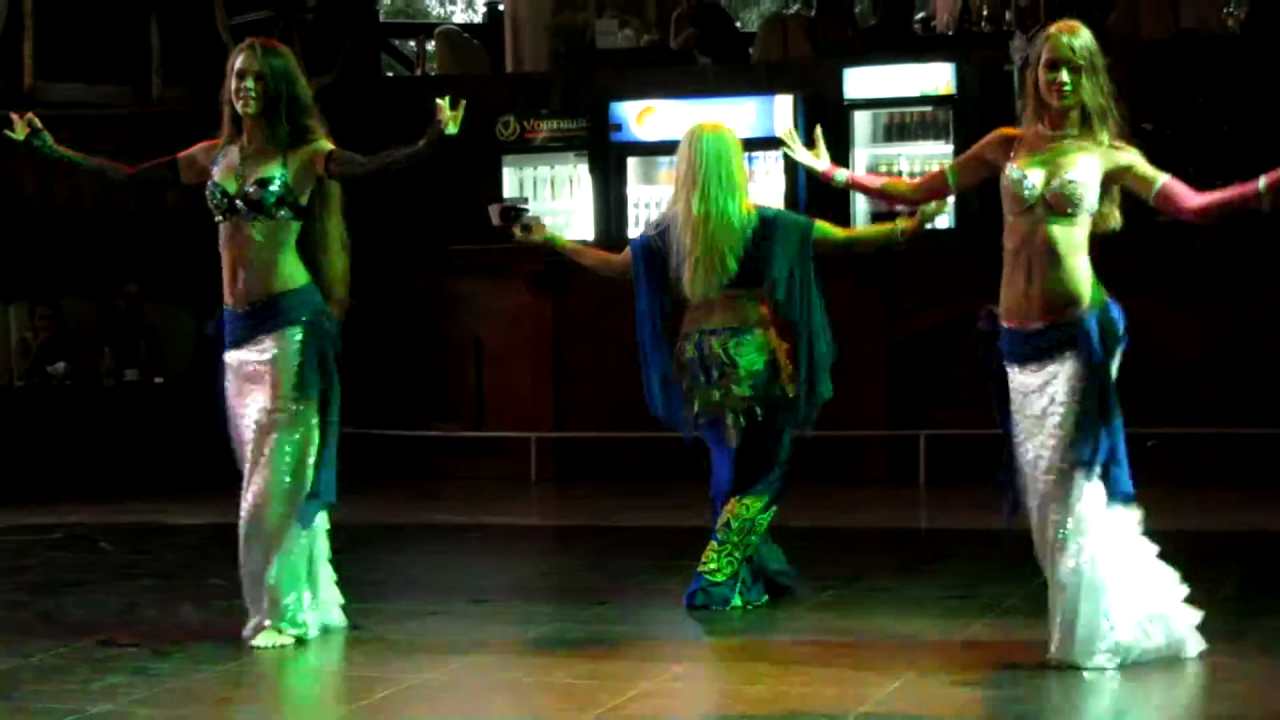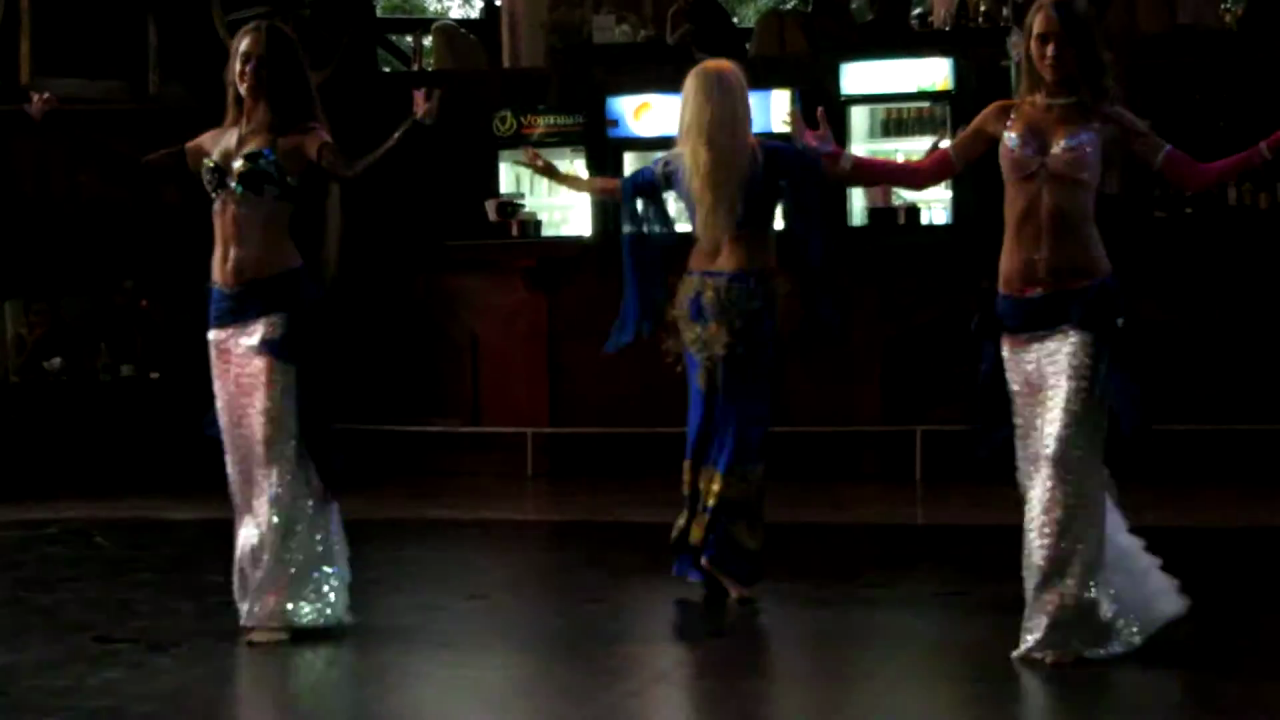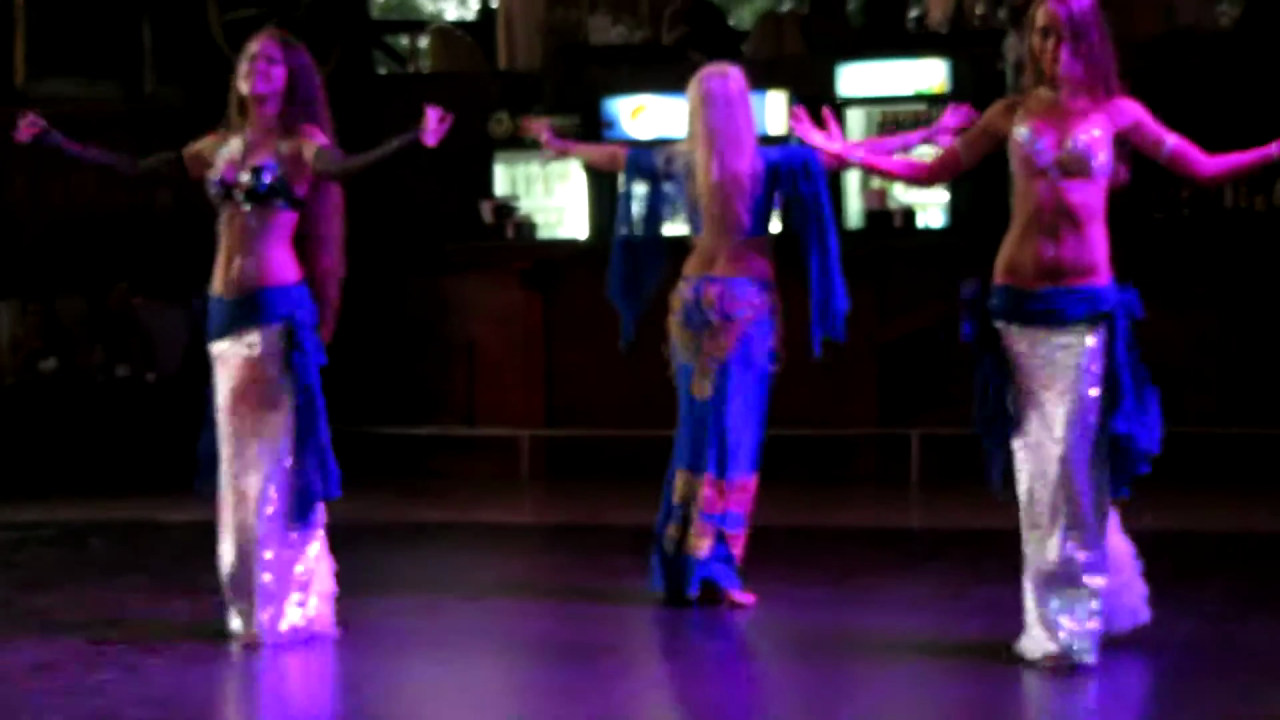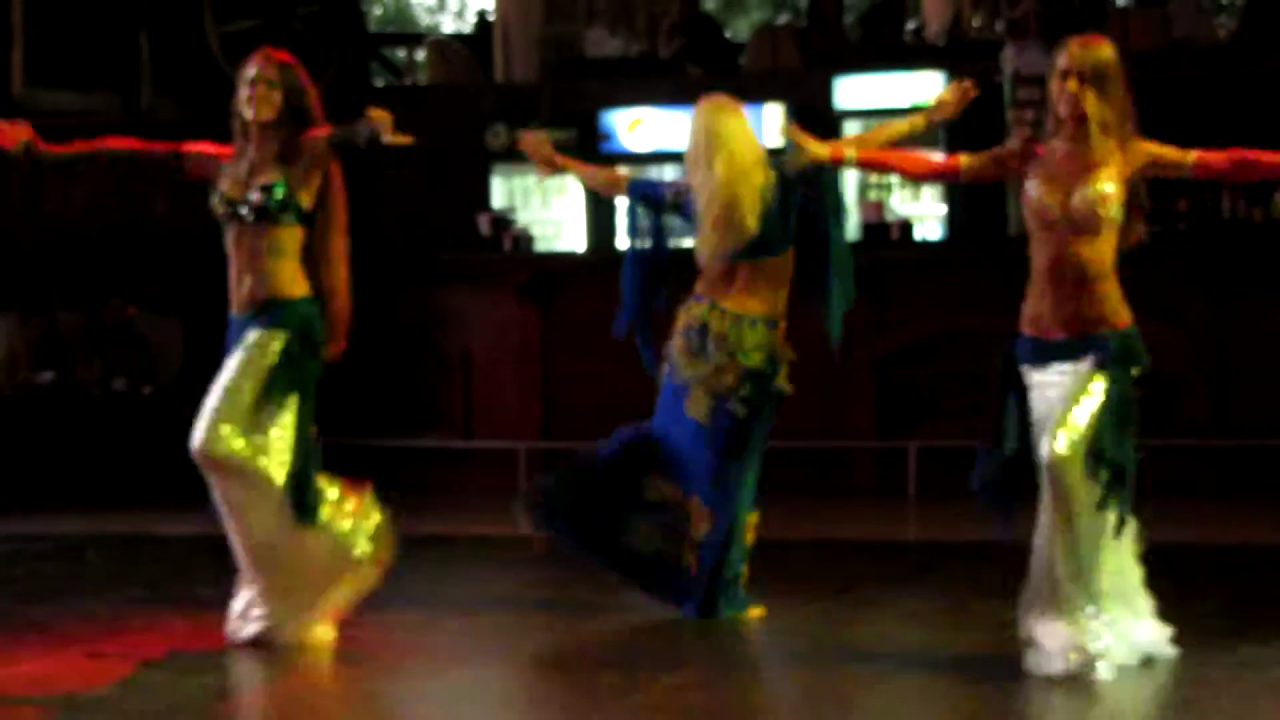
dt=0.4s
person 1, frame 1
left shoulder: (1108, 153)
right shoulder: (1004, 144)
left elbow: (1189, 204)
right elbow: (917, 194)
right wrist: (835, 173)
left hip: (1082, 331)
right hip: (1021, 342)
left knee: (1071, 480)
right knee: (1048, 488)
left ankle: (1089, 631)
right ankle: (1086, 620)
person 1, frame 2
left shoulder: (1106, 120)
right shoulder: (1003, 116)
left elbow: (1192, 176)
right elbow: (923, 173)
right wrist: (840, 159)
left hip: (1082, 305)
right hip: (1017, 310)
left knee: (1064, 457)
right knee: (1041, 460)
left ankle: (1063, 622)
right ankle: (1095, 603)
person 1, frame 3
left shoulder: (1118, 112)
right shoulder: (1011, 112)
left elbow: (1202, 167)
right elbow: (931, 172)
right wrist: (848, 153)
left hip: (1087, 302)
right hip: (1016, 301)
left knee: (1075, 456)
right knee: (1037, 458)
left ankle: (1077, 617)
right ankle: (1052, 619)
person 1, frame 4
left shoulder: (1130, 159)
right shoulder: (1027, 160)
left elbow: (1224, 163)
right elbow: (938, 166)
right wrist: (845, 154)
left hip: (1104, 346)
right hip: (1039, 349)
left knee: (1069, 459)
right knee: (1068, 484)
left ankle: (1089, 626)
right ankle: (1116, 623)
person 2, frame 1
left shoulder: (306, 154)
right shoulder: (213, 155)
left elbow: (369, 167)
right elbow: (128, 175)
left wrist: (433, 140)
left hip: (291, 318)
right hip: (239, 325)
left knee: (281, 459)
right knee: (258, 465)
left ankle: (288, 608)
right ankle: (279, 599)
person 2, frame 2
left shoulder: (303, 137)
right shoulder: (218, 140)
left elbow: (351, 173)
right elbow: (138, 166)
left wrist: (411, 128)
left hip: (280, 303)
right hip: (228, 307)
left knee: (276, 447)
right knee: (245, 450)
left ankle: (293, 597)
right ankle: (270, 590)
person 2, frame 3
left shoulder: (301, 141)
right shoulder: (220, 147)
left elbow: (340, 165)
right elbow: (135, 170)
left wrist: (414, 140)
right wrist: (51, 139)
left hip: (277, 309)
right hip: (226, 313)
left knee: (271, 456)
right knee: (241, 459)
left ankle: (288, 603)
right ankle: (253, 601)
person 2, frame 4
left shoulder: (307, 153)
right shoulder: (222, 161)
left elbow: (341, 134)
right elbow: (133, 148)
left wrist: (372, 128)
left hip: (284, 321)
right hip: (248, 324)
left knee: (215, 445)
right knee: (259, 462)
right ankle: (292, 604)
person 3, frame 1
left shoulder: (669, 226)
right shoulder: (757, 219)
left elbow: (619, 265)
right elbow: (842, 238)
left wrist: (557, 244)
right wrist: (904, 228)
left hip: (695, 358)
right hip: (751, 356)
left knee: (730, 471)
right knee: (761, 474)
left ankle: (751, 576)
right ankle: (718, 582)
person 3, frame 2
left shoulder: (679, 162)
right shoulder: (766, 155)
left elbow: (616, 188)
left wrist: (558, 176)
left hip: (699, 295)
right hip: (748, 295)
left knee: (707, 426)
right knee: (742, 430)
left ankle: (697, 552)
right ankle: (729, 564)
person 3, frame 3
left shoulder: (679, 160)
right shoulder: (766, 162)
left elbow: (614, 156)
left wrist: (562, 145)
right wrist: (928, 136)
left hip: (692, 300)
right hip: (746, 303)
left knee: (697, 433)
right knee: (736, 436)
left ankle: (682, 570)
right ankle: (716, 568)
person 3, frame 4
left shoulder: (693, 192)
right shoulder: (780, 180)
left elbow: (617, 184)
right elbow: (861, 147)
left wrist: (558, 164)
right wrist: (931, 116)
left hip: (701, 330)
right hip: (756, 339)
left knee: (674, 440)
right knee: (739, 462)
left ankle: (570, 499)
right ankle: (721, 592)
